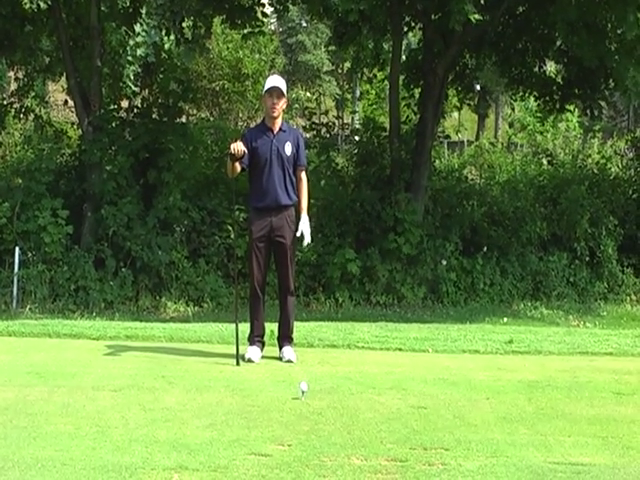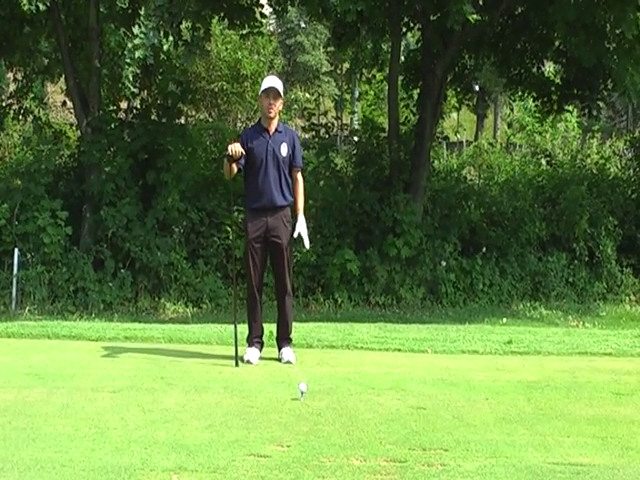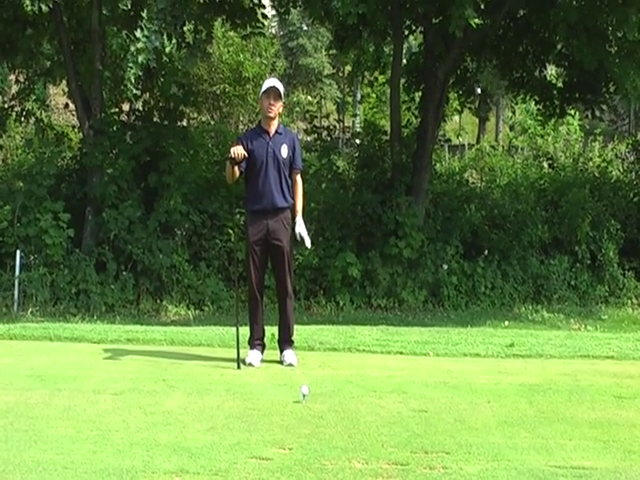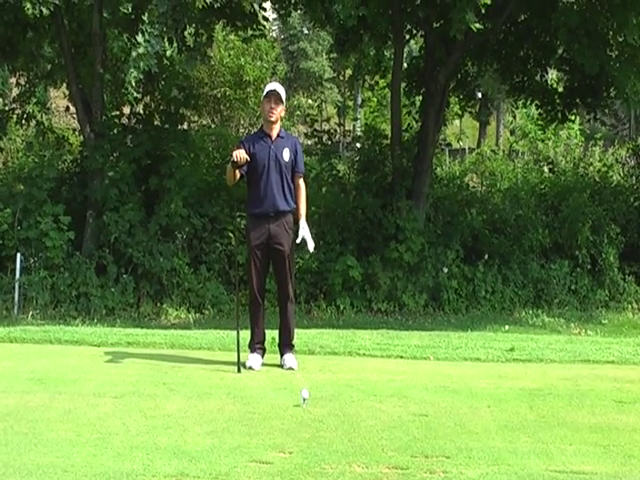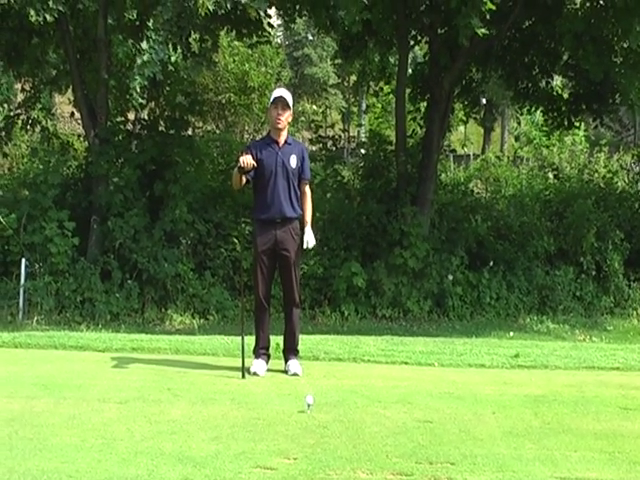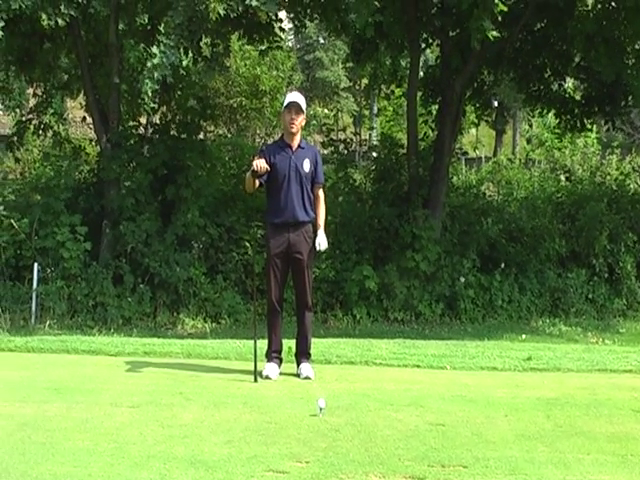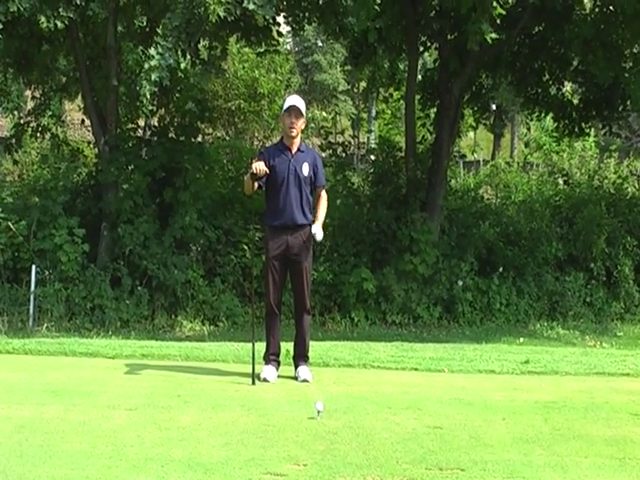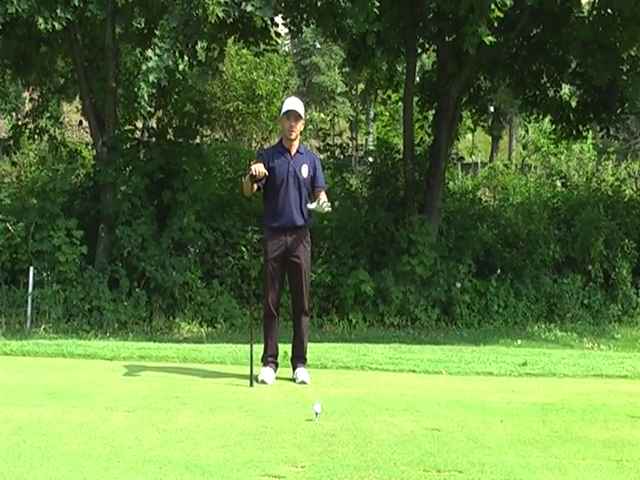
dt=0.3s
person 1, frame 1
left shoulder: (295, 136)
right shoulder: (251, 136)
left elbow: (301, 177)
right elbow: (233, 173)
left wrist: (304, 215)
right wrist: (233, 156)
left hip: (285, 215)
right hip: (258, 216)
left knee: (287, 282)
right knee: (257, 282)
left ankle: (286, 342)
right ankle: (255, 341)
person 1, frame 2
left shoulder: (290, 137)
right shoulder: (247, 136)
left elbow: (297, 177)
right elbow: (229, 174)
left wrist: (300, 216)
right wrist: (230, 157)
left hip: (281, 216)
right hip: (254, 217)
left knee: (284, 283)
right knee: (254, 282)
left ankle: (285, 343)
right ankle: (254, 343)
person 1, frame 3
left shoulder: (290, 139)
right shoulder: (247, 138)
left elbow: (296, 179)
right elbow: (231, 178)
left wrist: (299, 217)
right wrist: (233, 160)
left hip: (282, 218)
right hip: (255, 219)
left knee: (285, 285)
right knee: (255, 285)
left ankle: (286, 345)
right ankle: (256, 345)
person 1, frame 4
left shoulder: (292, 143)
right shoulder: (249, 142)
left elbow: (299, 183)
right elbow: (231, 180)
left wrist: (302, 221)
right wrist: (233, 163)
left hip: (283, 222)
right hip: (256, 222)
left knee: (286, 288)
right knee: (256, 288)
left ankle: (287, 350)
right ankle: (256, 349)
person 1, frame 5
left shoulder: (299, 150)
right shoulder: (255, 148)
left elbow: (305, 190)
right elbow: (237, 185)
left wrist: (308, 227)
right wrist: (240, 168)
left hip: (290, 228)
right hip: (263, 228)
left knee: (292, 295)
right knee: (261, 294)
left ankle: (292, 355)
right ankle: (261, 354)
person 1, frame 6
left shoulder: (312, 154)
right shoulder: (269, 152)
left elbow: (318, 194)
right elbow: (250, 188)
left wrist: (321, 230)
right wrist: (253, 172)
left hip: (303, 232)
right hip: (276, 232)
left knee: (304, 298)
right knee: (274, 298)
left ankle: (304, 359)
right ankle: (273, 358)
person 1, frame 7
left shoulder: (312, 157)
right shoulder: (268, 154)
left elbow: (321, 195)
right elbow: (249, 190)
left wrist: (318, 223)
right wrist: (252, 173)
left hip: (302, 234)
right hip: (274, 234)
left knee: (303, 301)
right knee: (272, 300)
left ankle: (301, 362)
right ankle: (271, 361)
person 1, frame 8
left shoulder: (311, 159)
right shoulder: (266, 156)
left elbow: (320, 194)
right elbow: (247, 192)
left wrist: (322, 204)
right wrist: (251, 175)
left hip: (299, 236)
right hip: (273, 236)
left knee: (301, 303)
right knee: (271, 302)
left ankle: (299, 363)
right ankle: (269, 362)
